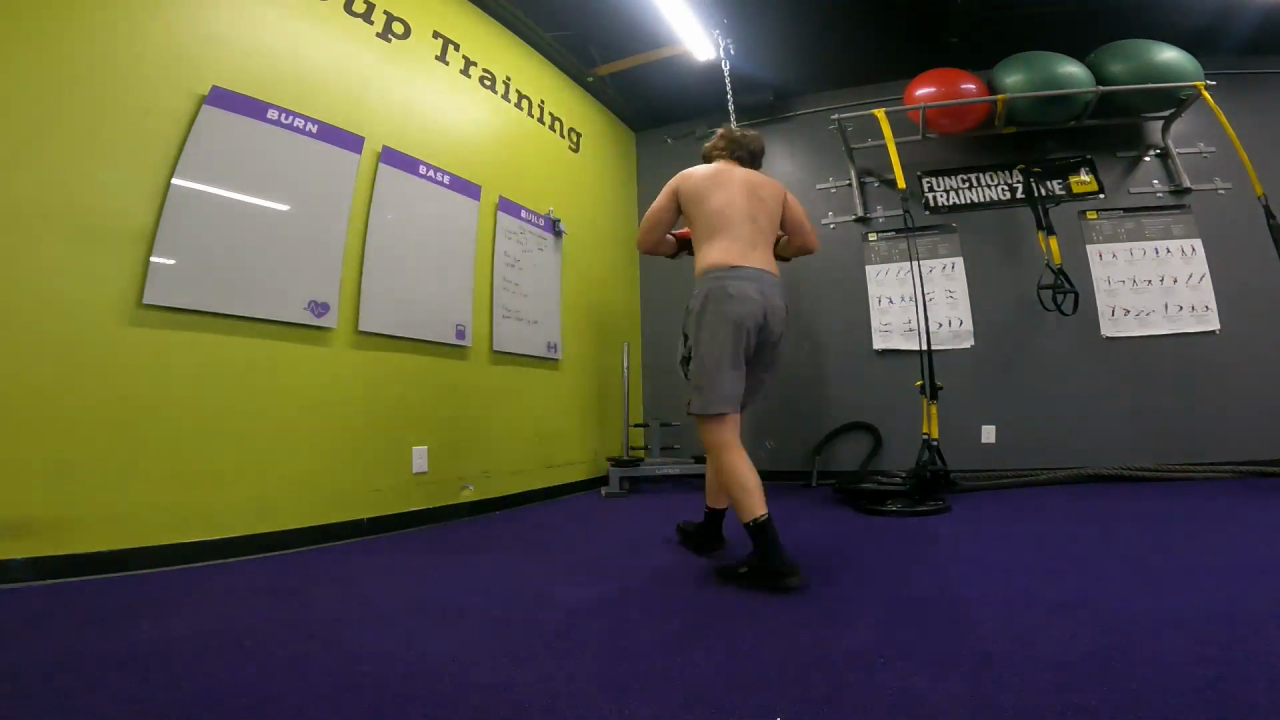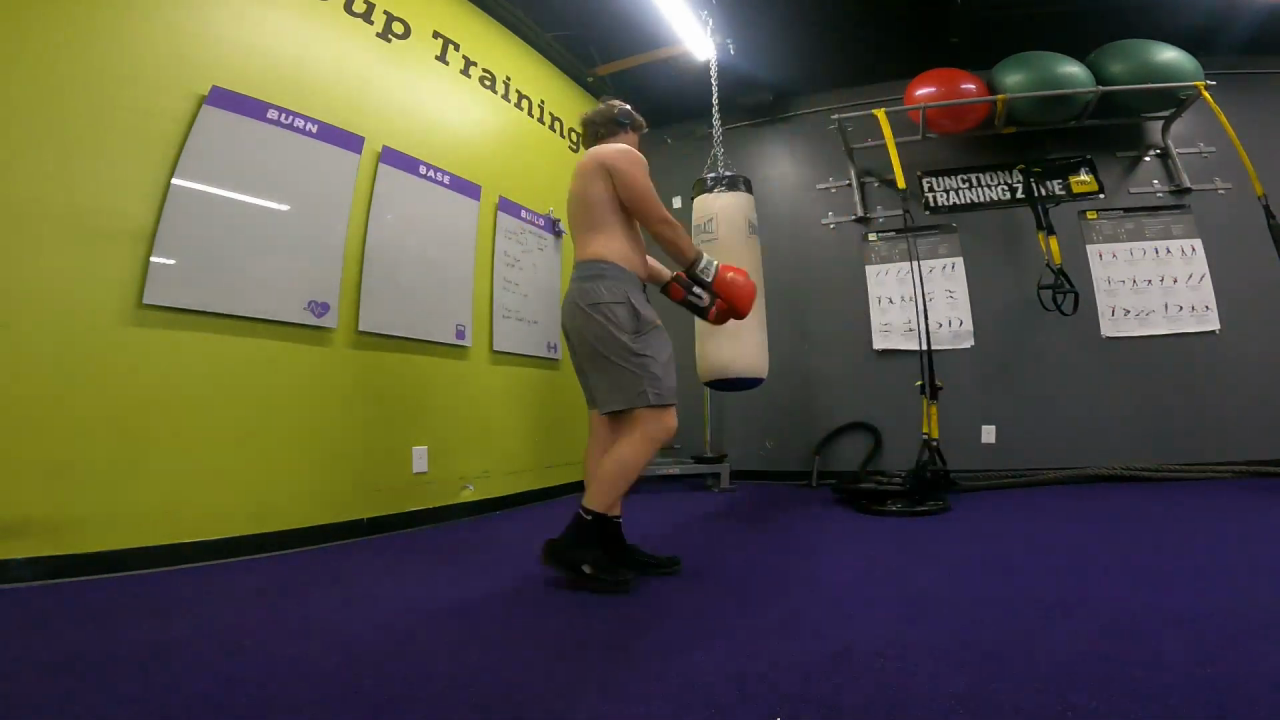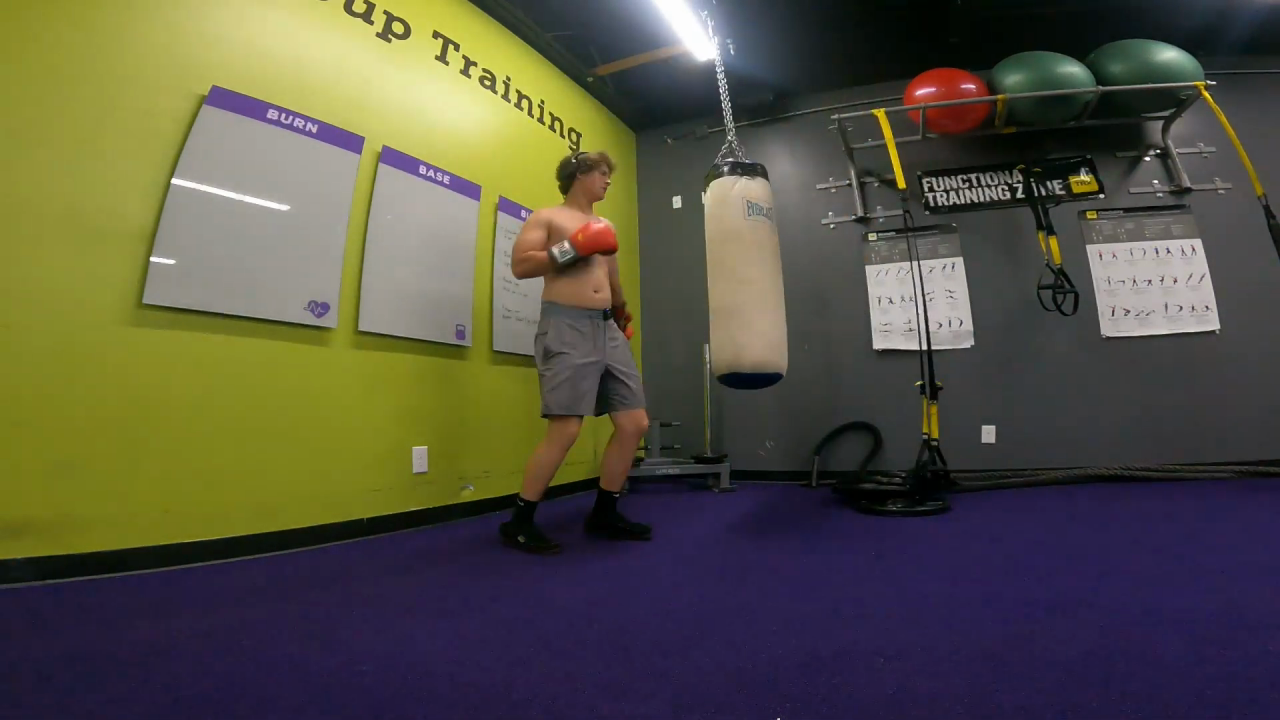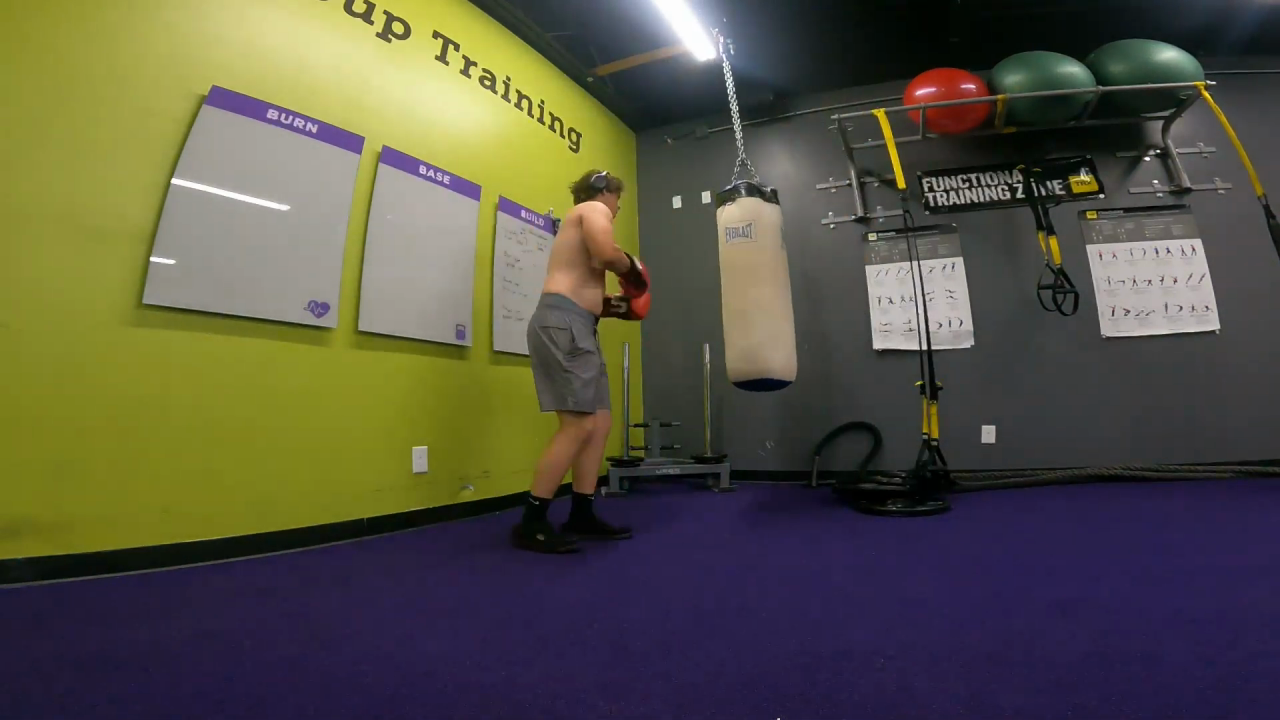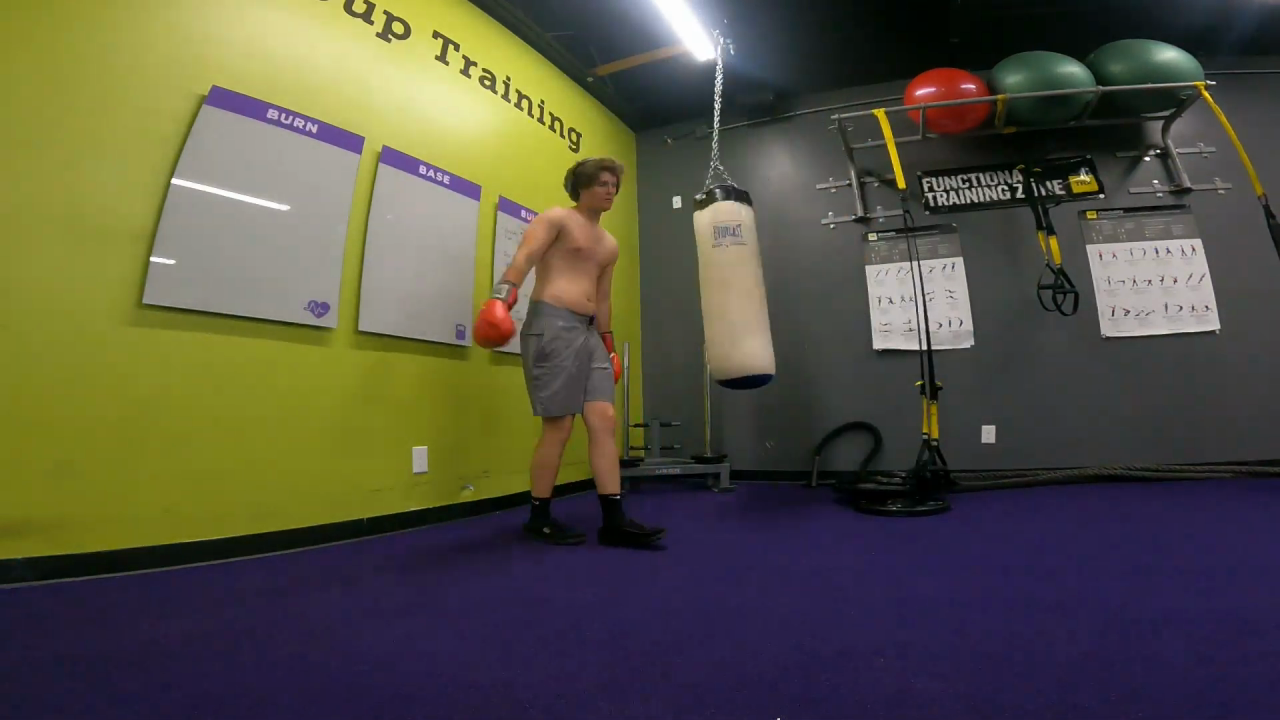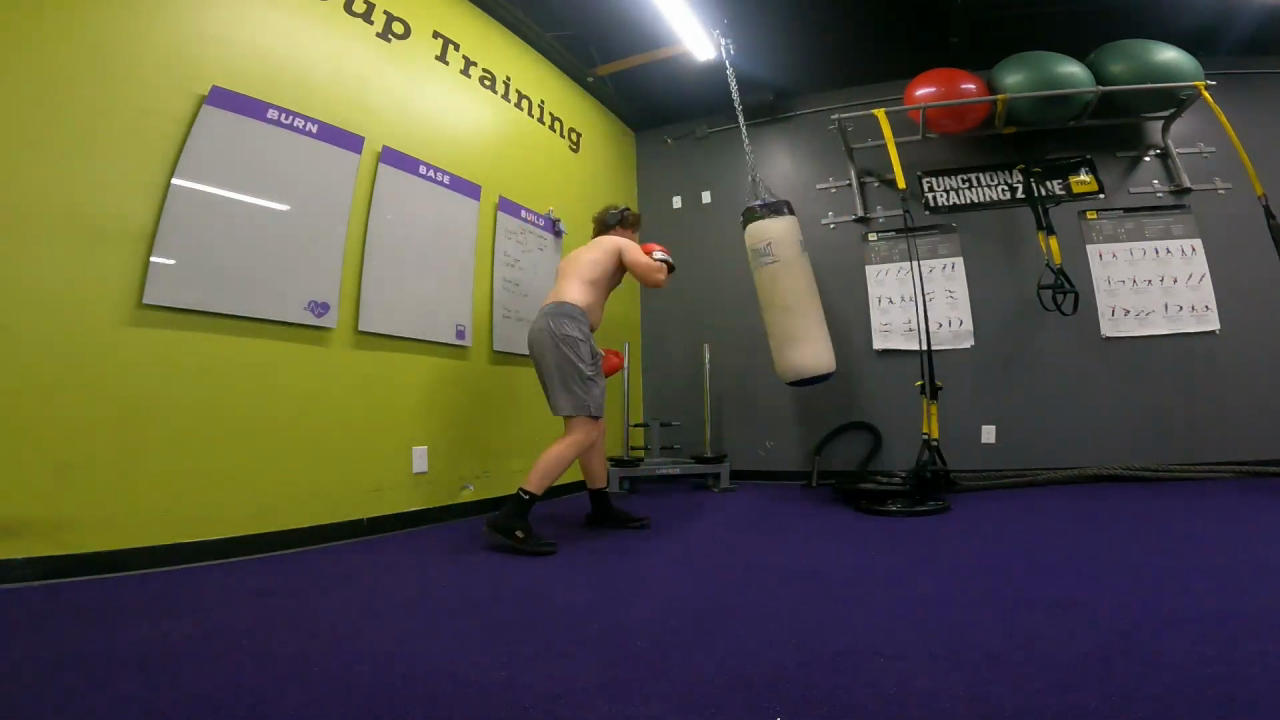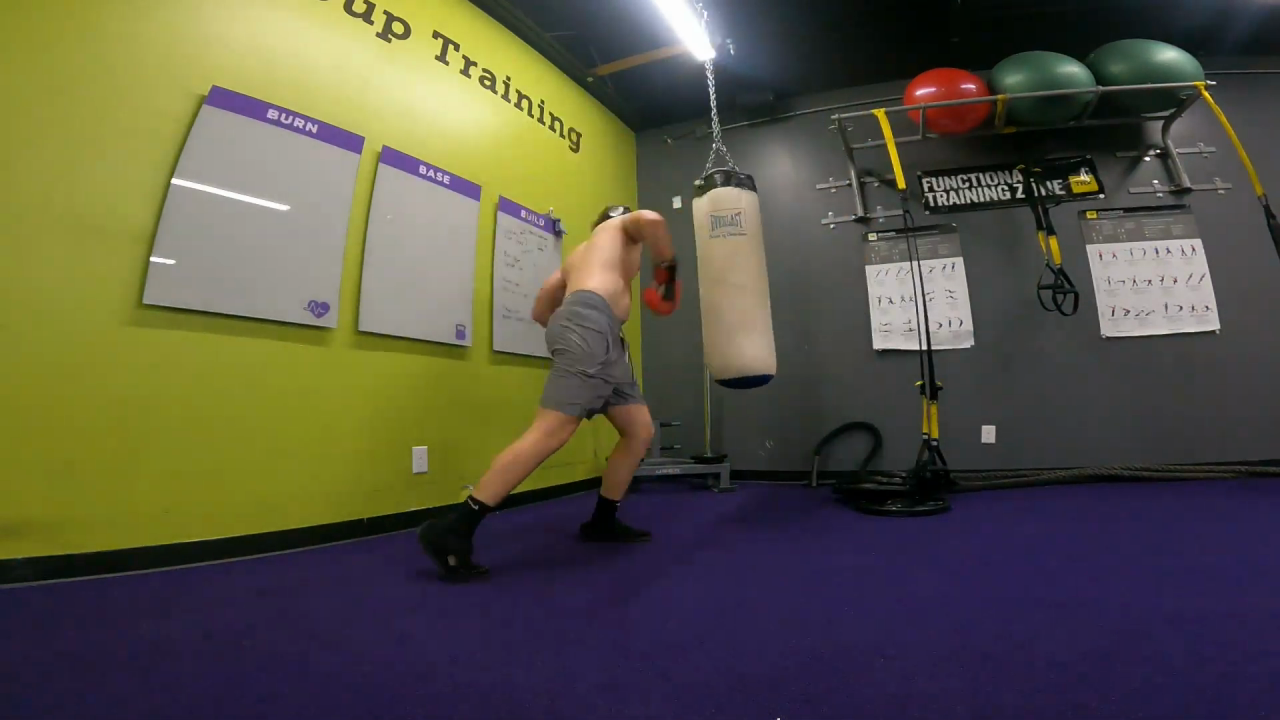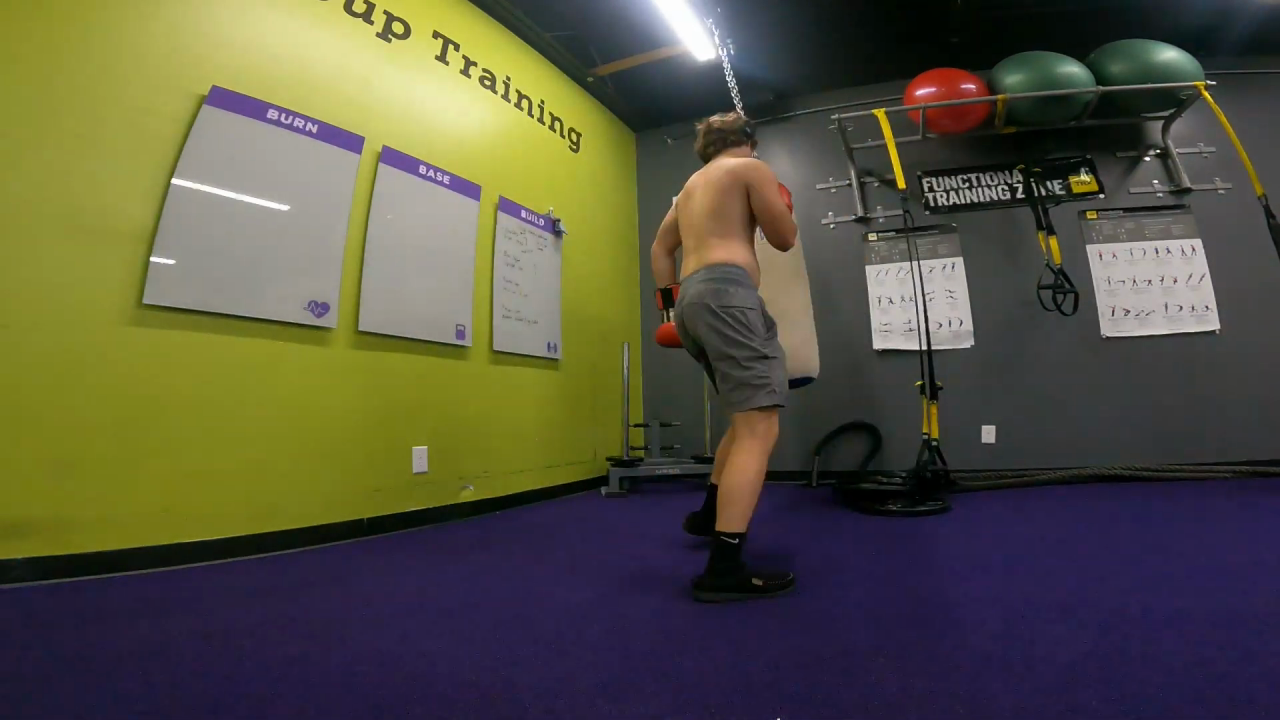
dt=0.3s
person 1, frame 1
left shoulder: (687, 179)
right shoulder: (772, 186)
left elbow: (645, 239)
right elbow: (807, 243)
left hip: (718, 295)
right hip: (768, 294)
left knee: (719, 433)
right knee: (721, 428)
left ankle: (770, 558)
right ankle: (712, 524)
person 1, frame 2
left shoulder: (591, 171)
right shoulder: (620, 154)
right elbow: (658, 222)
left wrist: (689, 290)
right wrist: (706, 270)
left hip: (595, 299)
right hip: (610, 299)
left knee: (612, 428)
right knee: (656, 424)
left ankle: (609, 545)
right ankle: (578, 541)
person 1, frame 3
left shoulder: (596, 223)
right shoulder: (548, 217)
right elbow: (519, 264)
left wrist: (620, 313)
right wrist: (567, 251)
left hip: (604, 330)
right hip: (567, 330)
left knee: (635, 425)
right knee: (565, 431)
left ankle: (605, 512)
right ankle: (519, 523)
person 1, frame 4
left shoulder: (581, 229)
right shoulder: (595, 212)
right elbow: (606, 252)
left wrist: (620, 305)
right wrist: (635, 271)
left hip: (576, 332)
right hip: (564, 325)
left knee: (600, 425)
right knee: (577, 428)
left ankle: (582, 515)
right ankle: (532, 523)
person 1, frame 5
left shoulder: (608, 242)
right shoulder: (557, 218)
right elbow: (524, 257)
left wrist: (609, 342)
right wrist: (501, 295)
left hip: (585, 334)
right hip: (552, 327)
left knee: (604, 421)
right knee: (558, 426)
left ankle: (615, 523)
right ankle: (540, 517)
person 1, frame 6
left shoulder: (582, 253)
right shoulder: (620, 245)
right elbow: (655, 279)
left wrist: (592, 353)
right wrist: (661, 257)
left hip: (559, 333)
right hip: (562, 332)
left knee: (592, 429)
right knee: (582, 434)
left ankle: (602, 508)
right ankle: (511, 517)
person 1, frame 7
left shoulder: (579, 253)
right shoulder: (623, 225)
left elbow: (542, 308)
right elbow: (652, 221)
right wrist: (669, 272)
right hip: (589, 323)
left knee: (640, 429)
right knee: (549, 432)
left ankle: (604, 520)
right ankle: (453, 530)
person 1, frame 8
left shoulder: (693, 186)
right shoulder: (750, 168)
left elbow: (661, 246)
right elbow: (783, 237)
left wrist: (669, 302)
right wrist: (776, 205)
left hip: (695, 299)
right hip: (728, 296)
left knee: (751, 421)
right knee: (760, 429)
left ankle: (710, 516)
right ankle: (725, 568)
